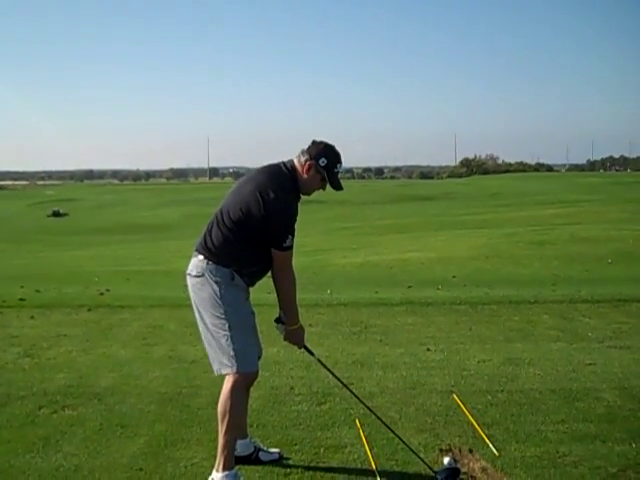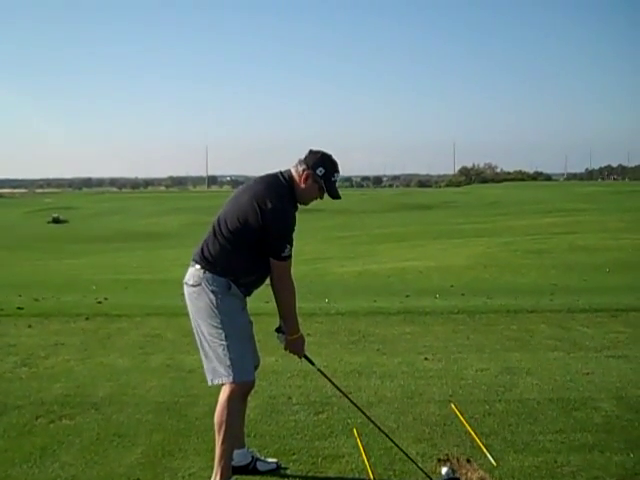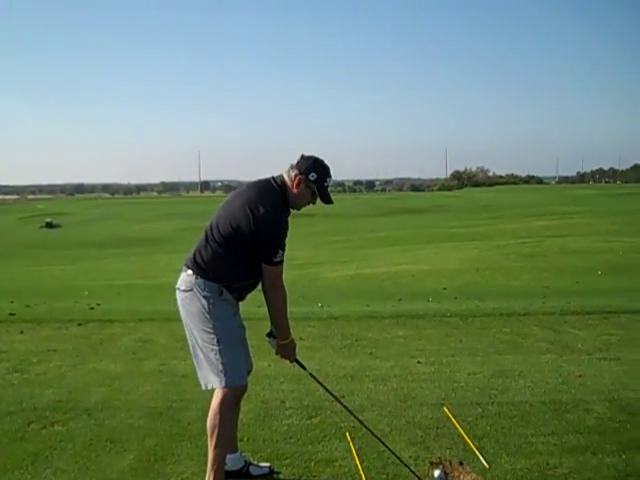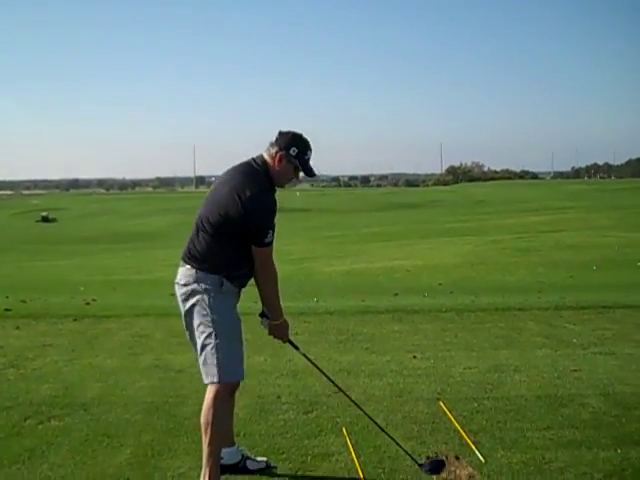
dt=0.5s
person 1, frame 1
left shoulder: (272, 177)
right shoulder: (281, 196)
right elbow: (282, 270)
right wrist: (293, 322)
left hip: (221, 274)
right hip: (217, 277)
left knee: (246, 365)
right knee: (241, 371)
left ankle: (240, 445)
person 1, frame 2
left shoulder: (270, 187)
right shoulder: (278, 206)
right elbow: (281, 279)
right wrist: (293, 331)
left hip: (219, 284)
right hip: (215, 288)
left knee: (243, 375)
right knee: (237, 381)
person 1, frame 3
left shoulder: (262, 192)
right shoulder: (271, 212)
right elbow: (273, 285)
right wrist: (284, 336)
left hip: (212, 290)
right hip: (207, 293)
left knee: (236, 379)
right knee: (229, 386)
person 1, frame 4
left shoulder: (244, 175)
right shoulder: (258, 194)
right elbow: (263, 266)
right wrist: (277, 317)
left hip: (206, 279)
right hip: (208, 285)
left knee: (228, 374)
right knee: (222, 380)
